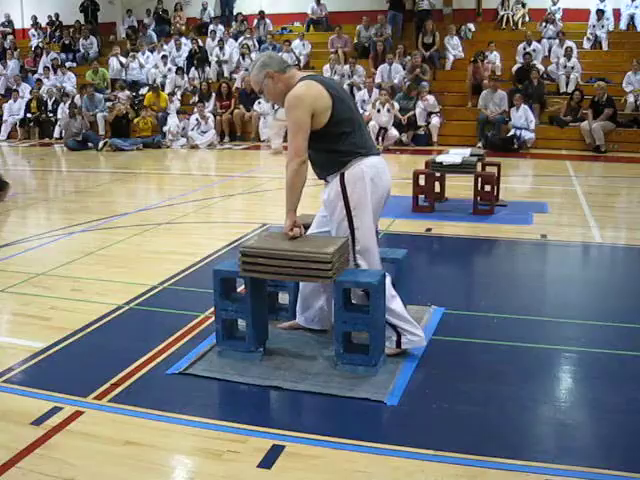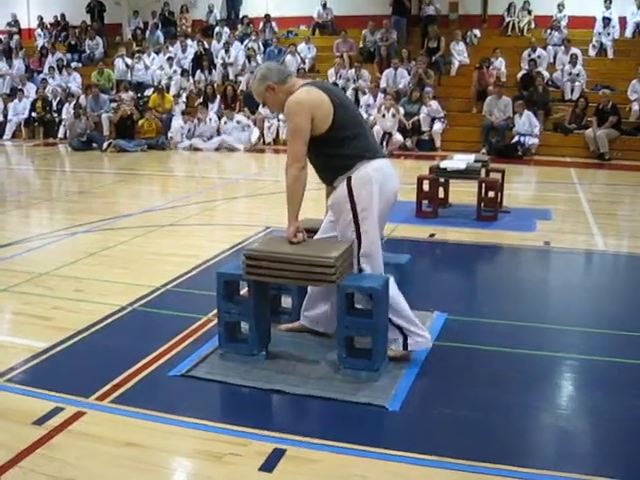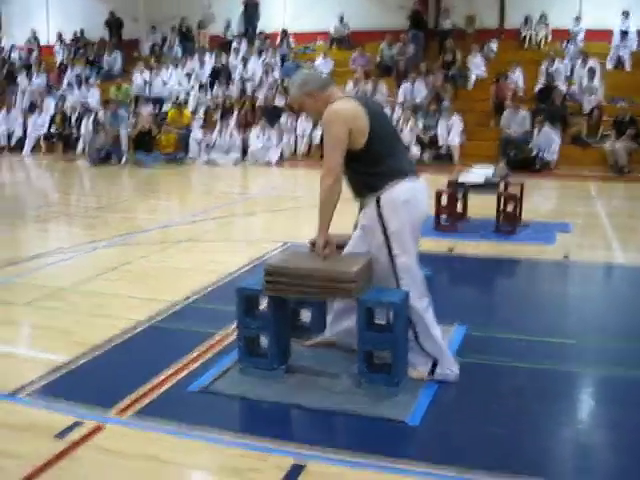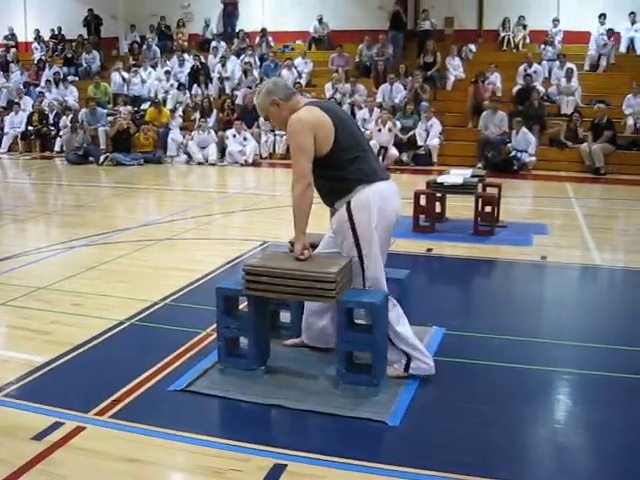
dt=1s
person 1, frame 1
left shoulder: (298, 95)
right shoulder: (316, 87)
left elbow: (297, 159)
left wrist: (290, 215)
left hip: (357, 176)
right hip: (358, 173)
left knee: (360, 261)
left ankle: (400, 334)
right ankle: (313, 316)
person 1, frame 2
left shoulder: (298, 101)
right shoulder: (318, 93)
left elbow: (296, 165)
left wrist: (292, 221)
right wrist: (331, 204)
left hip: (365, 180)
right hip: (367, 176)
left knee: (364, 266)
left ankle: (405, 335)
right ankle: (317, 319)
person 1, frame 3
left shoulder: (336, 112)
right shoulder: (357, 105)
left elbow: (332, 177)
left wrist: (323, 233)
right wrist: (362, 216)
left hip: (394, 200)
right hip: (397, 194)
left knee: (403, 285)
left ankle: (434, 363)
right ankle: (342, 332)
person 1, frame 4
left shoulder: (301, 119)
right shoulder: (323, 110)
left elbow: (303, 183)
left wrist: (299, 238)
right wrist: (335, 224)
left hip: (366, 203)
right hip: (373, 196)
left knee: (369, 287)
left ankle: (409, 358)
right ankle: (318, 335)
